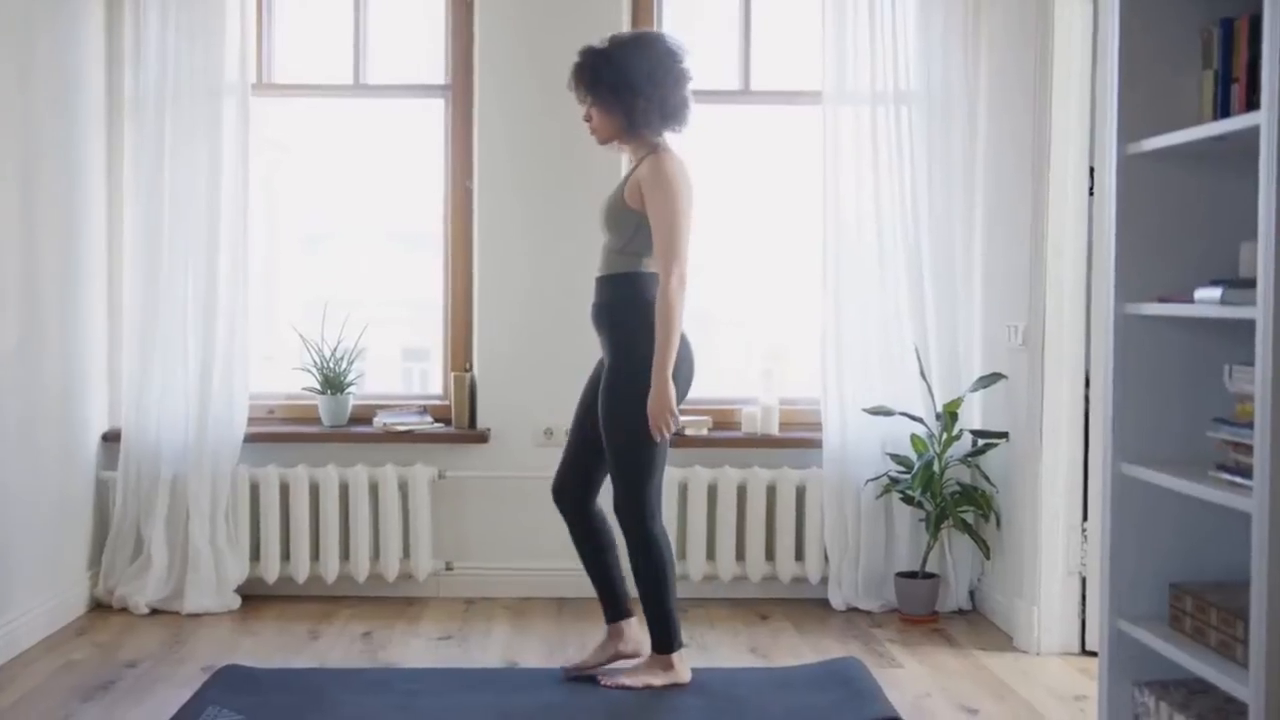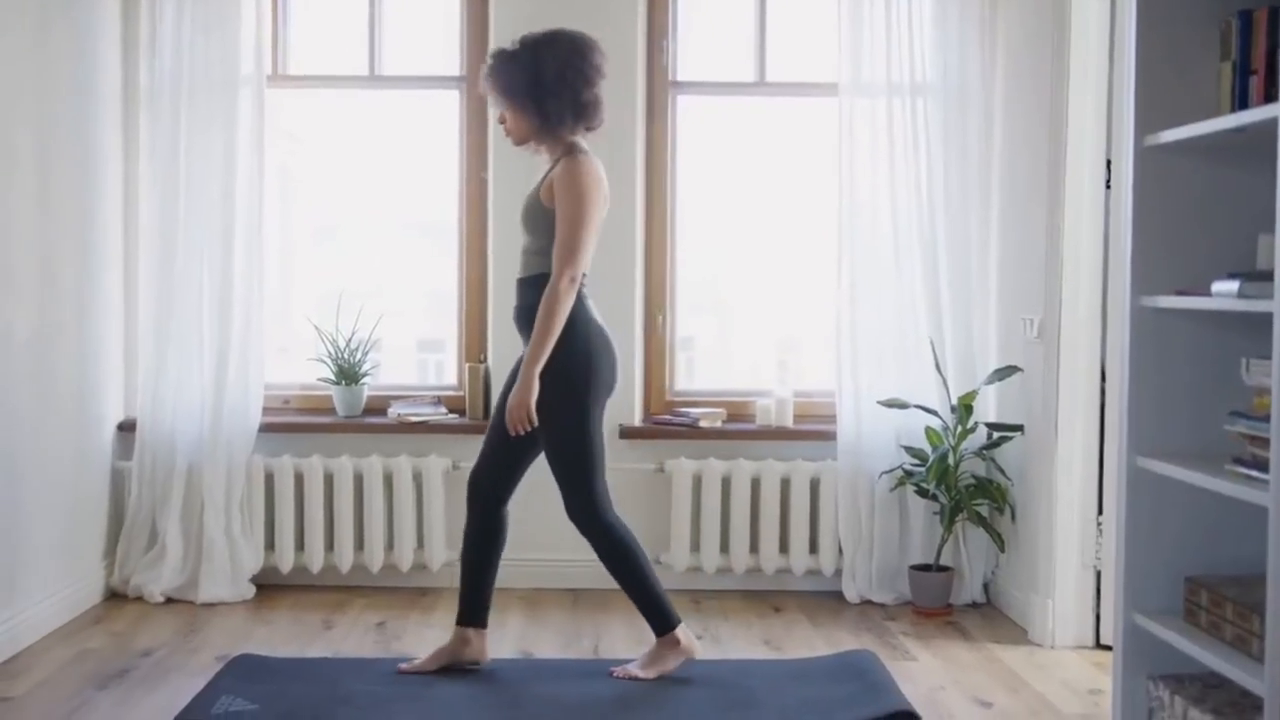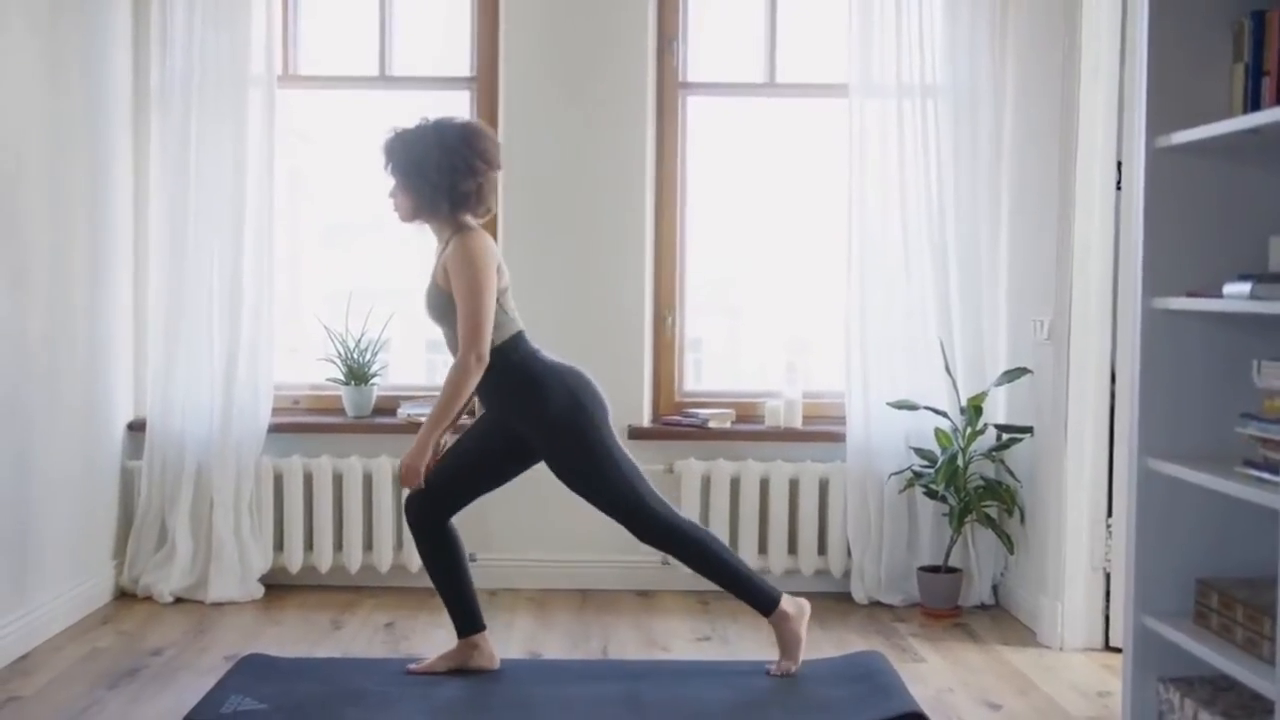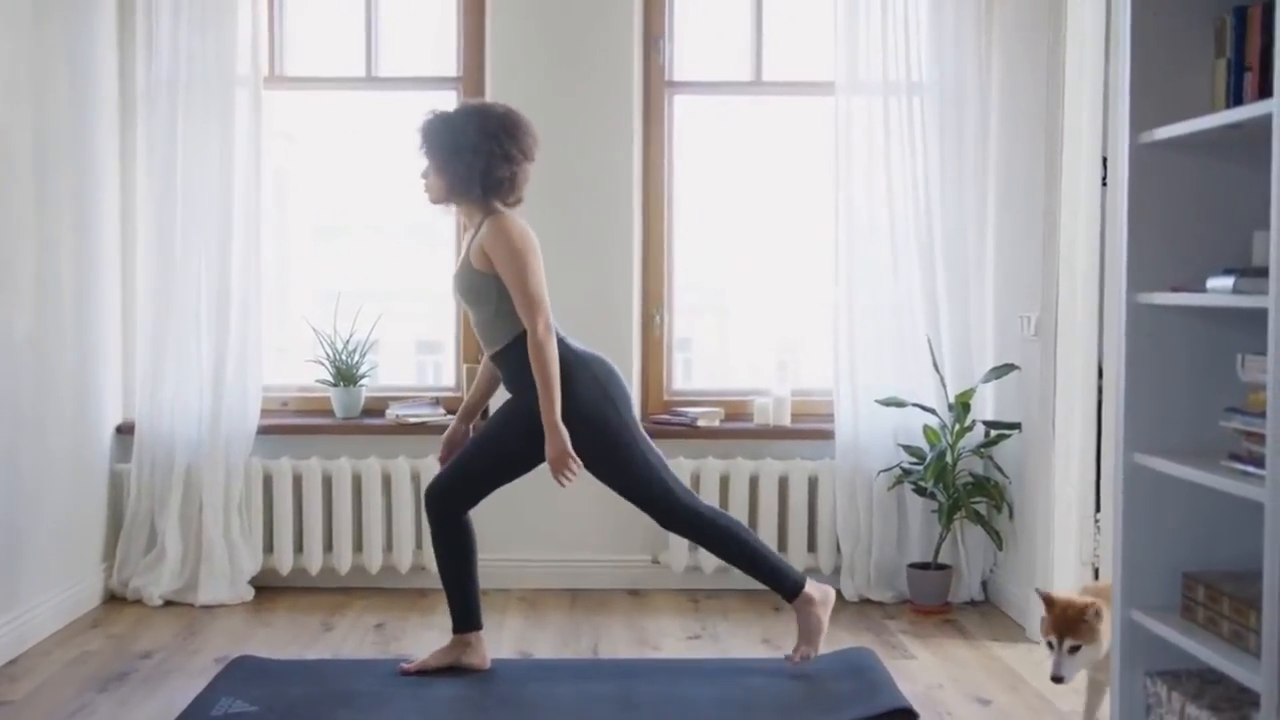
dt=0.7s
person 1, frame 1
left shoulder: (662, 168)
right shoulder: (641, 168)
left elbow: (672, 277)
left wrist: (662, 377)
left hip: (646, 354)
right hip: (624, 353)
left knee: (636, 507)
right knee: (571, 492)
left ankle: (667, 657)
right ankle: (623, 631)
person 1, frame 2
left shoulder: (578, 171)
right shoulder: (560, 167)
left elbow: (564, 280)
left wrist: (528, 376)
left hip: (569, 355)
right hip: (554, 350)
left knee: (587, 504)
right knee: (485, 488)
left ankle: (671, 637)
right ankle: (468, 638)
person 1, frame 3
left shoulder: (468, 248)
right shoulder: (455, 246)
left elbow: (474, 358)
right elbow: (475, 357)
left wrist: (424, 443)
right wrist: (438, 437)
left hip: (555, 406)
right hip: (521, 410)
left knee: (652, 521)
right knee: (425, 509)
left ankle: (783, 610)
right ankle: (473, 645)
person 1, frame 4
left shoulder: (501, 230)
right shoulder: (479, 233)
left elbow: (538, 329)
left wrist: (553, 428)
right wrist: (463, 420)
left hip: (578, 392)
right hip: (538, 397)
left knee: (673, 507)
right knee: (444, 495)
left ankle: (806, 596)
right ankle: (467, 643)
